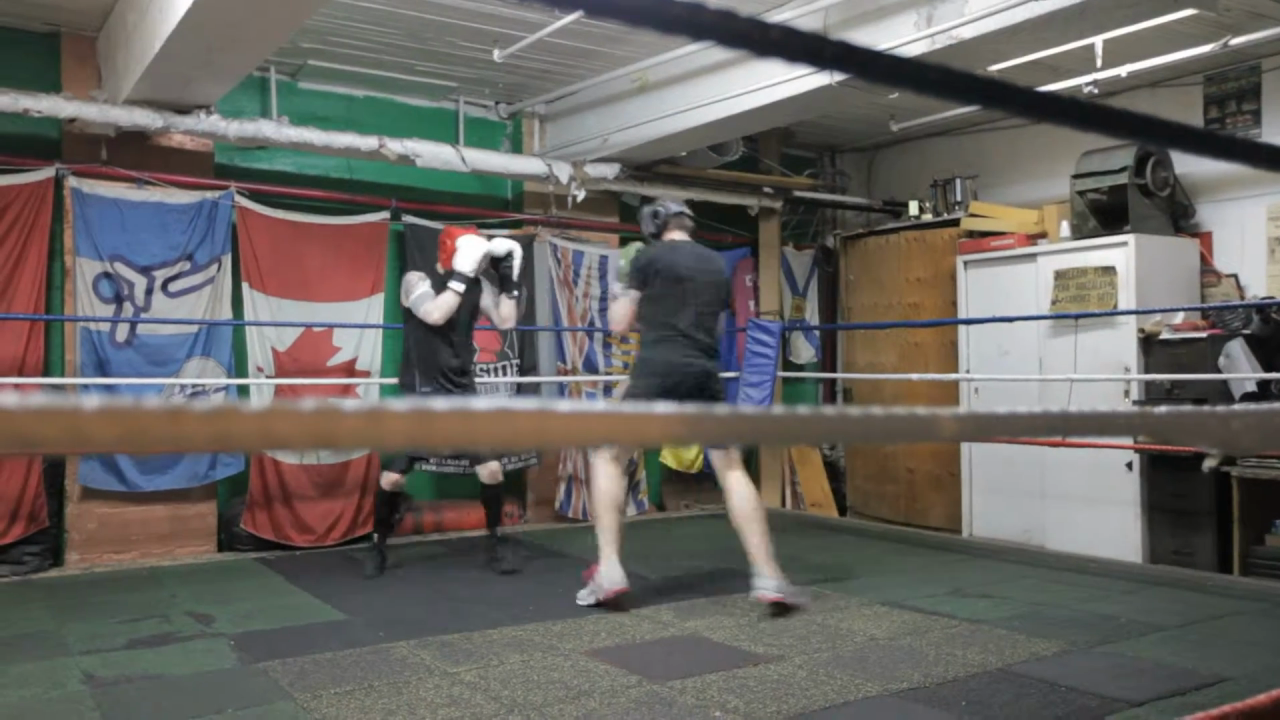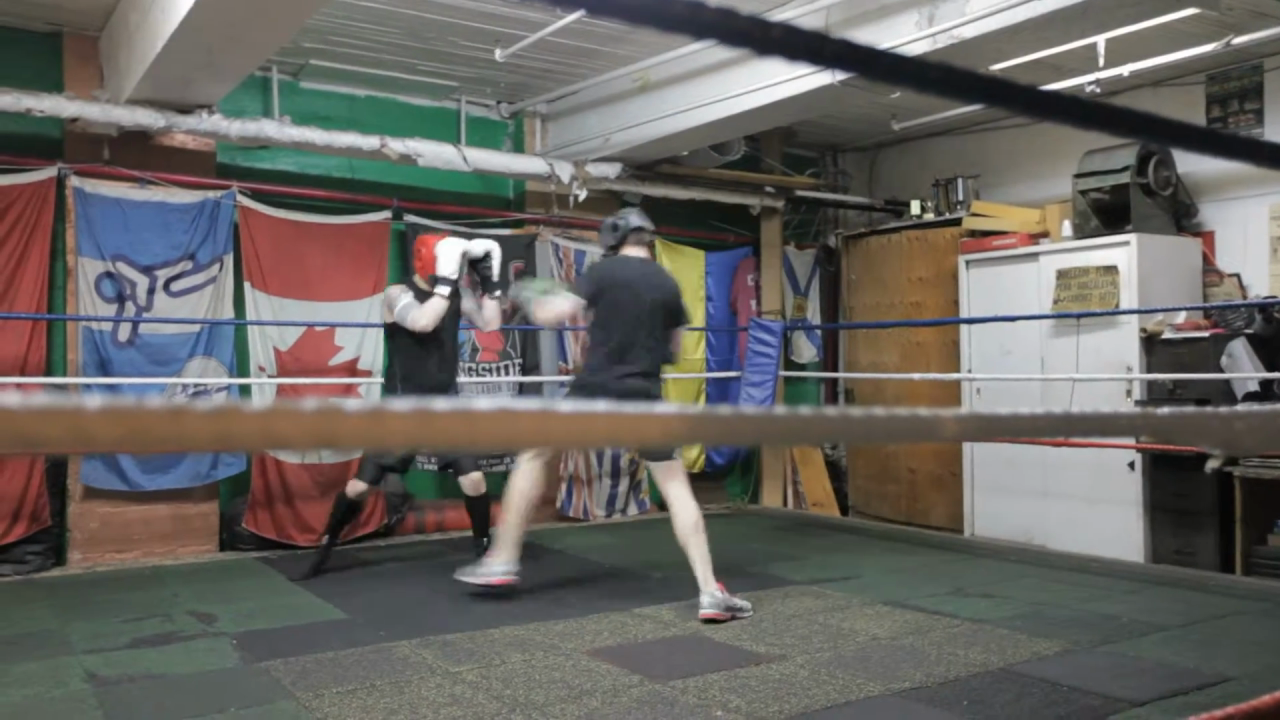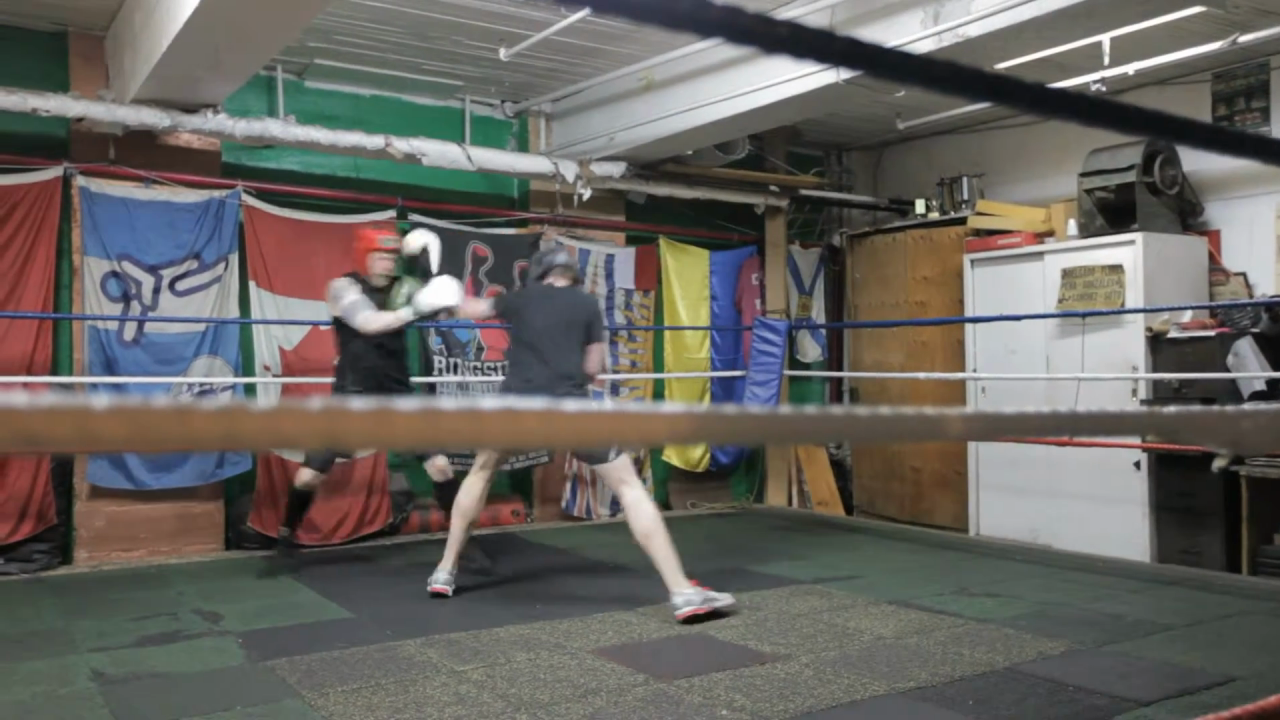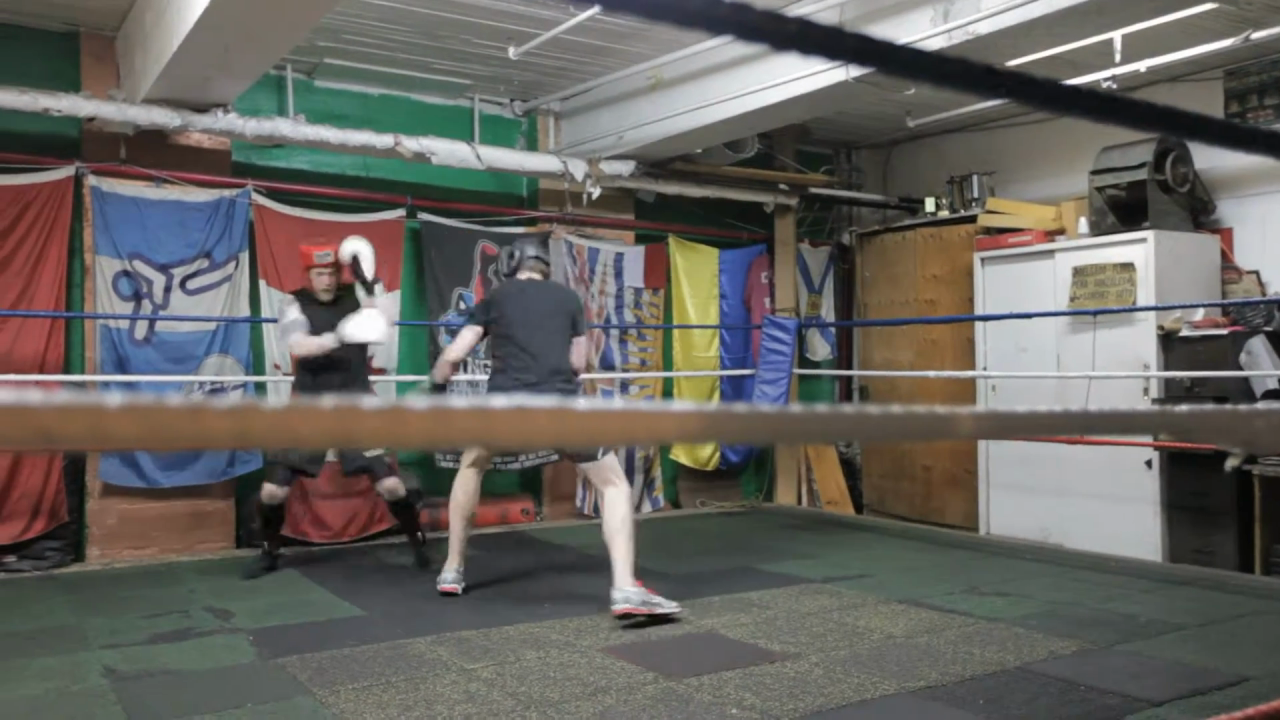
dt=0.2s
person 1, frame 1
left shoulder: (649, 258)
right shoulder: (717, 266)
left elbow: (620, 324)
left wrist: (624, 294)
left hip: (654, 374)
right hip: (703, 377)
left knee: (606, 458)
right knee: (731, 472)
left ankle: (609, 571)
right ankle: (768, 576)
person 1, frame 2
left shoulder: (603, 271)
right shoulder: (666, 286)
left elbow: (551, 315)
right elbow: (670, 352)
left wrist: (529, 296)
left hip: (592, 391)
right hip: (642, 396)
left knee: (534, 459)
right knee: (676, 486)
left ankle: (502, 560)
right ankle: (711, 593)
person 1, frame 3
left shoulder: (521, 296)
right shoulder: (588, 304)
left elbow: (470, 309)
right elbow: (593, 369)
left wrist: (444, 298)
left knee: (481, 469)
right knee: (630, 488)
left ankle: (445, 571)
right ankle: (681, 590)
person 1, frame 4
left shoulder: (494, 298)
right shoulder: (568, 297)
left elbow: (455, 353)
left wrist: (434, 381)
right hip: (558, 400)
left knee: (471, 466)
right knee: (615, 486)
left ankle: (452, 571)
right ankle: (627, 589)
person 2, frame 1
left shoulder: (477, 287)
right shoulder: (416, 280)
left elbow: (507, 319)
right elbow: (436, 314)
left wrist: (510, 278)
right wrist: (461, 276)
left hip: (463, 391)
right hip: (421, 391)
left knee: (490, 467)
right knee: (393, 475)
left ankle: (497, 545)
right ankle: (377, 548)
person 2, frame 2
left shoulder: (455, 293)
right shoulder: (397, 295)
left elbow: (491, 323)
right elbow: (423, 323)
left wrist: (490, 280)
right wrist: (446, 281)
left knee: (473, 478)
right knee: (359, 485)
left ankle: (484, 549)
right ankle: (324, 549)
person 2, frame 3
left shoulder: (402, 285)
right shoulder: (343, 287)
left elbow: (442, 308)
right elbow: (369, 323)
left wrist: (430, 273)
right wrist: (415, 310)
left hip: (397, 391)
right hip: (352, 394)
left knee: (439, 465)
right knee: (308, 476)
right ankle: (287, 541)
person 2, frame 4
left shoulder: (354, 294)
right shoulder: (293, 303)
left elbow: (381, 325)
right elbow: (297, 347)
left wrist: (368, 279)
right wrist: (339, 337)
left knee: (388, 483)
right knee: (273, 488)
left ankle: (419, 543)
right ankle: (269, 552)
